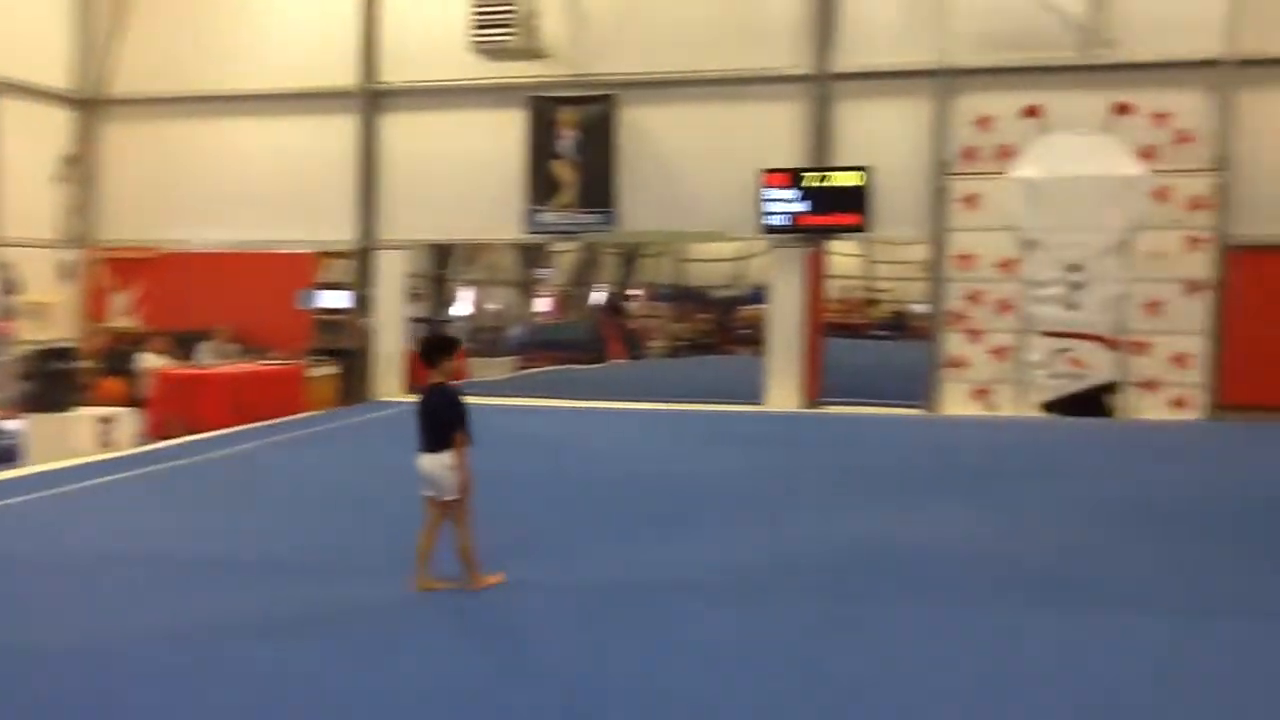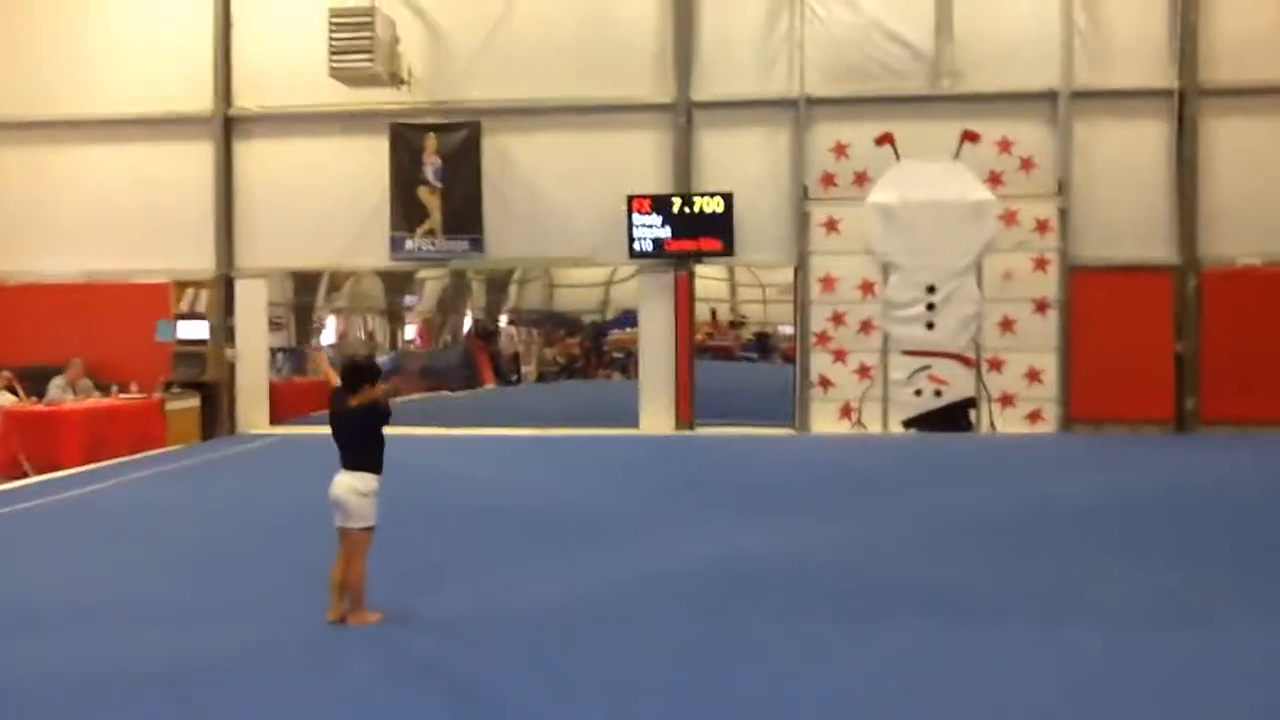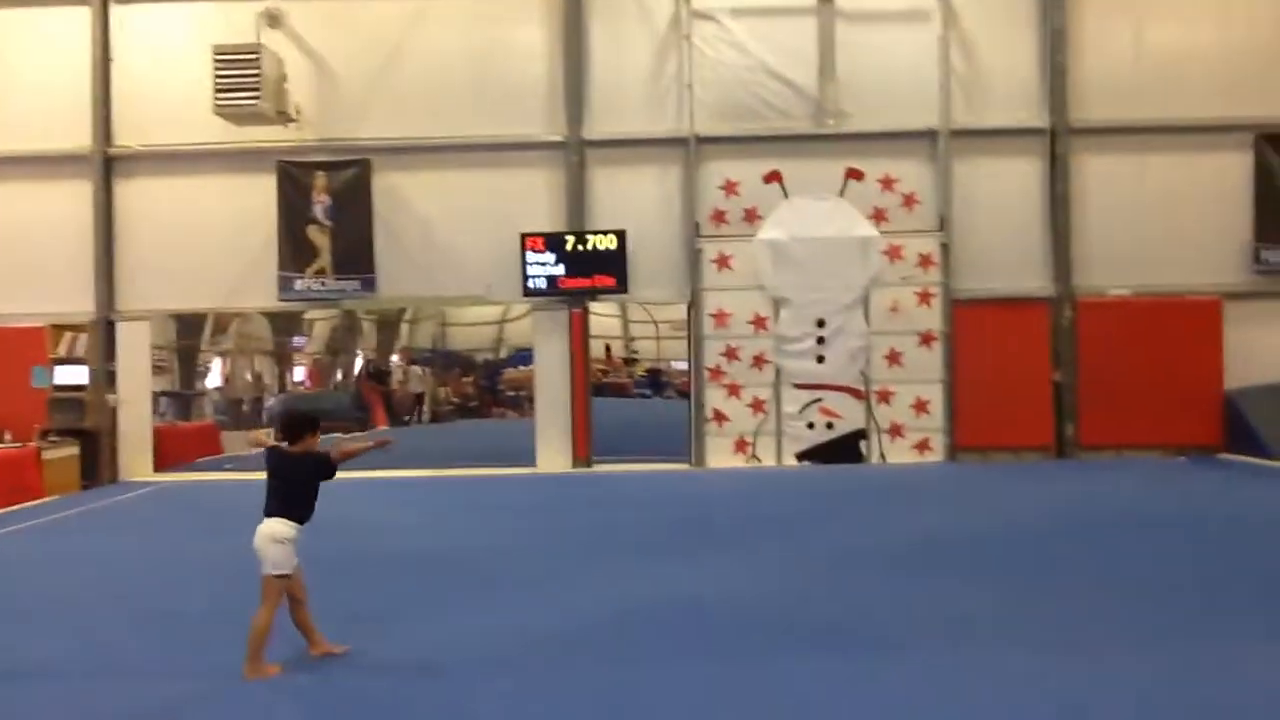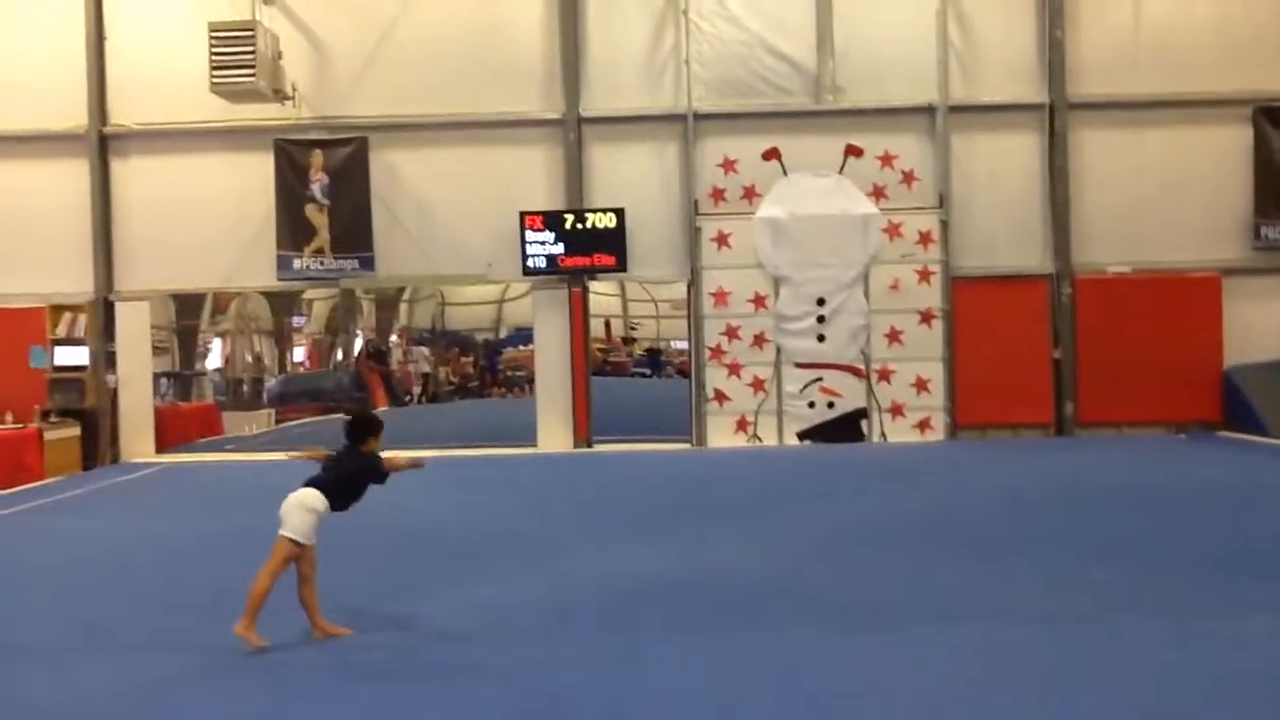
dt=0.5s
person 1, frame 1
left shoulder: (426, 394)
right shoulder: (449, 397)
right elbow: (459, 439)
right wrist: (464, 474)
left hip: (426, 460)
right hip: (445, 462)
left knee: (433, 523)
right knee: (462, 524)
left ankle: (421, 576)
right ankle: (475, 577)
person 1, frame 2
left shoulder: (339, 408)
right shoulder: (369, 413)
left elbow: (333, 378)
right elbow: (382, 395)
left wrist: (320, 357)
left hip: (341, 483)
right hip: (360, 487)
left knee: (344, 554)
right knee: (358, 556)
left ankle: (337, 608)
right ankle: (357, 613)
person 1, frame 3
left shoulder: (278, 456)
right shoulder: (310, 462)
left elbow: (266, 442)
right elbow: (343, 453)
left wrist: (260, 440)
right wrist: (371, 444)
left hip: (275, 532)
right hip: (278, 535)
left knee: (298, 595)
right knee: (270, 605)
left ankle: (317, 644)
right ankle: (253, 665)
person 1, frame 4
left shoulder: (344, 456)
right shoulder: (366, 462)
left elbow: (321, 455)
right elbow: (389, 464)
left wrist: (305, 455)
right wrist: (409, 463)
left hip: (300, 502)
right hip: (307, 505)
left knee: (307, 573)
right knee: (273, 568)
left ankle: (319, 625)
right ankle: (246, 624)
